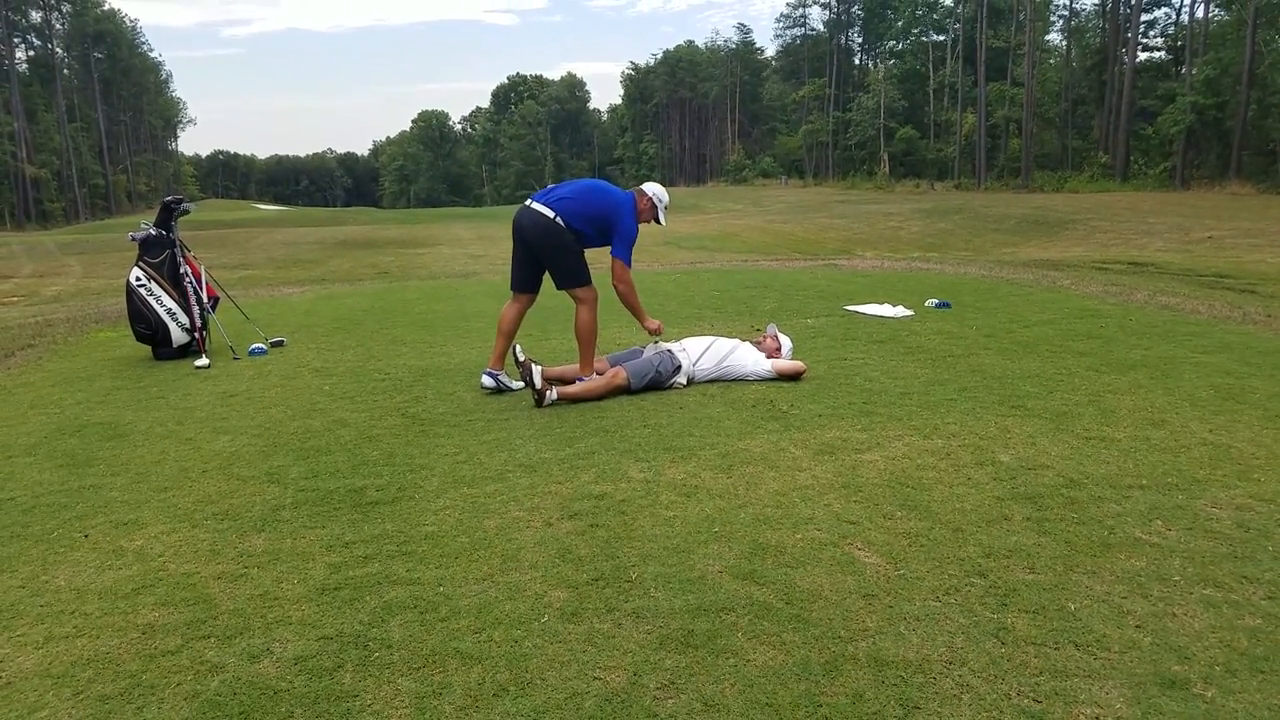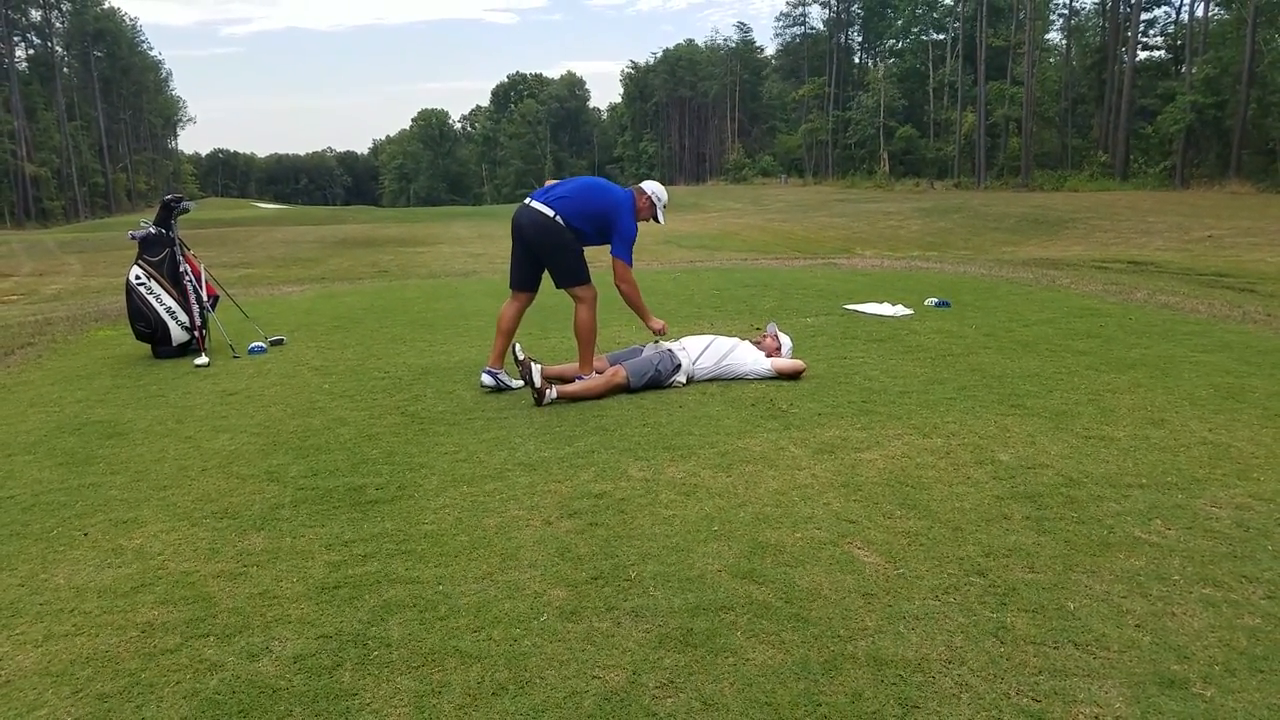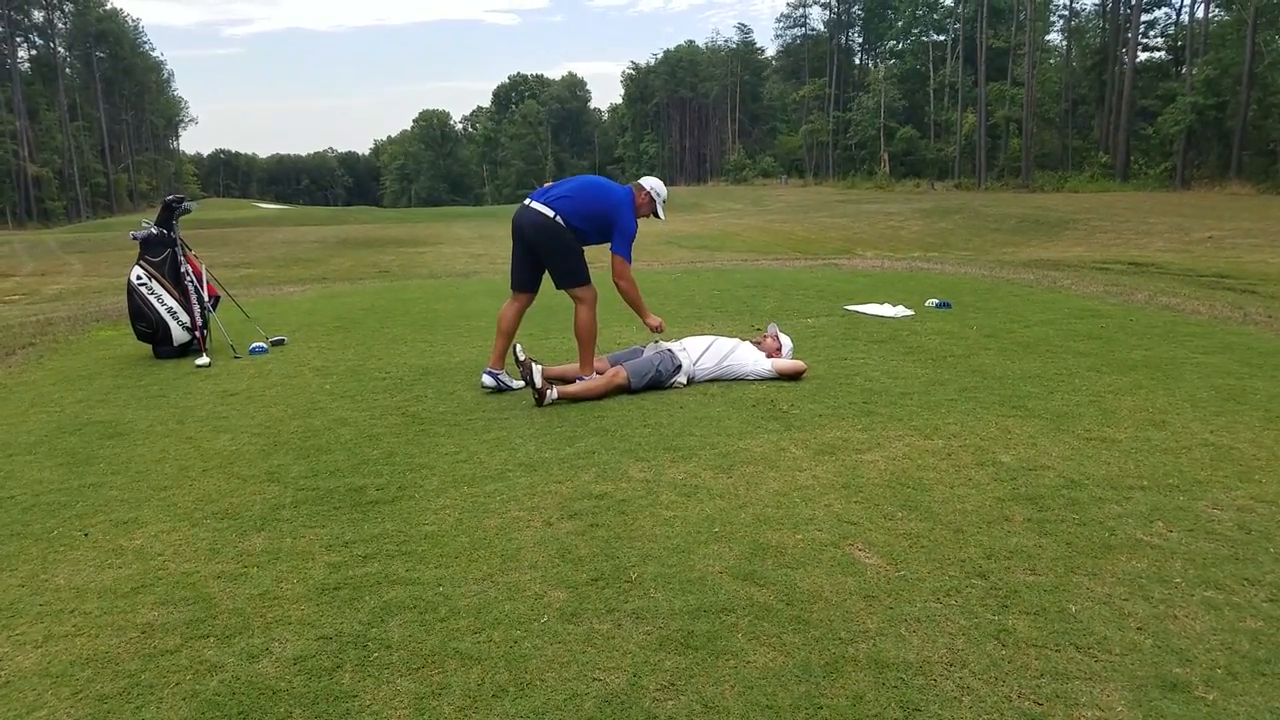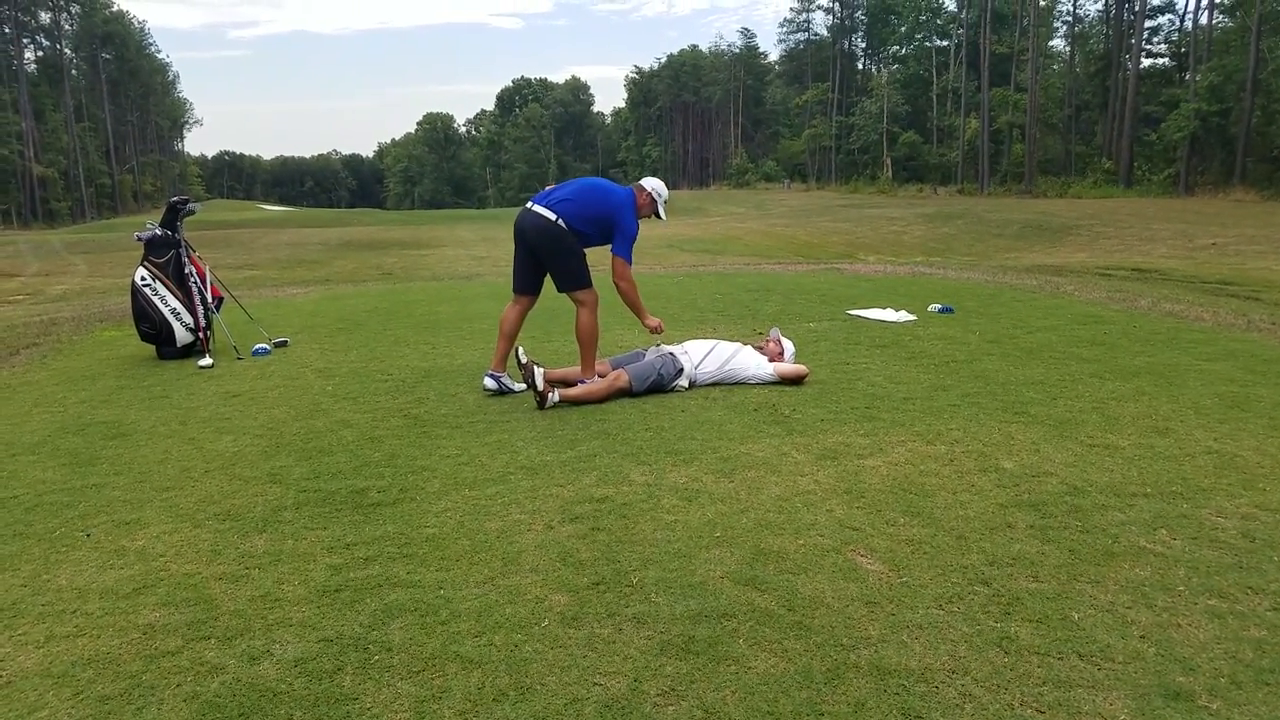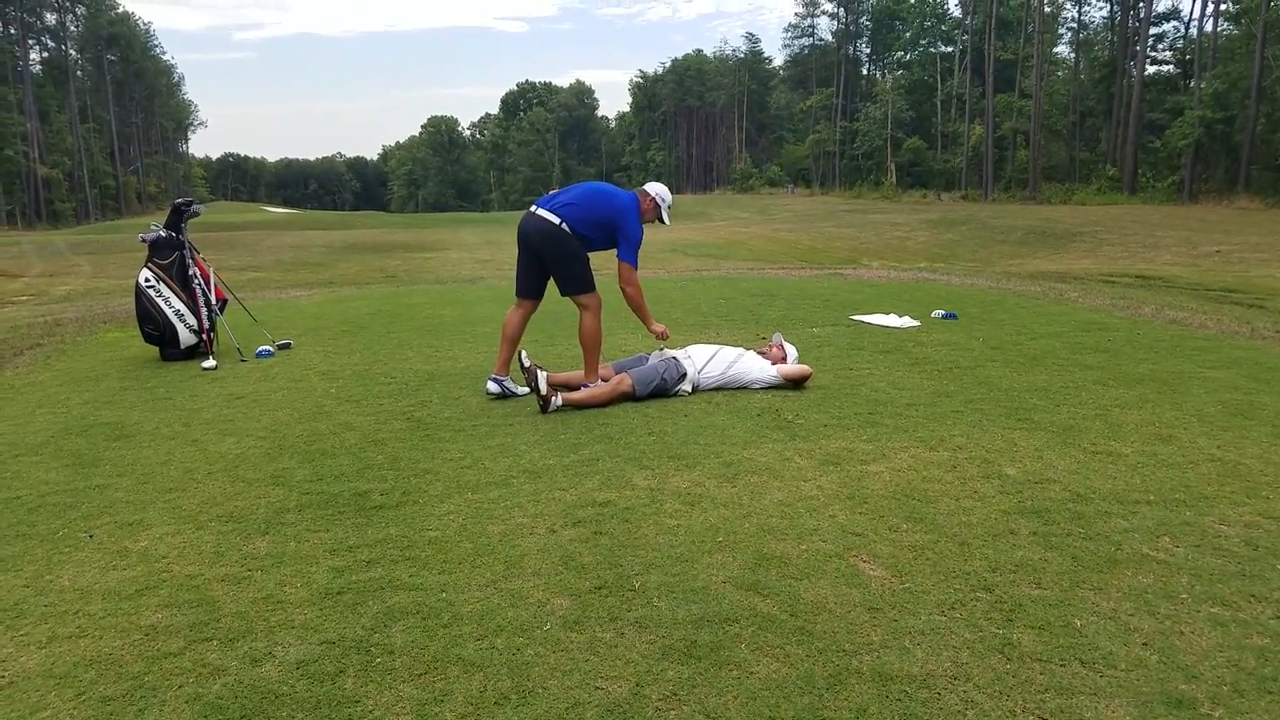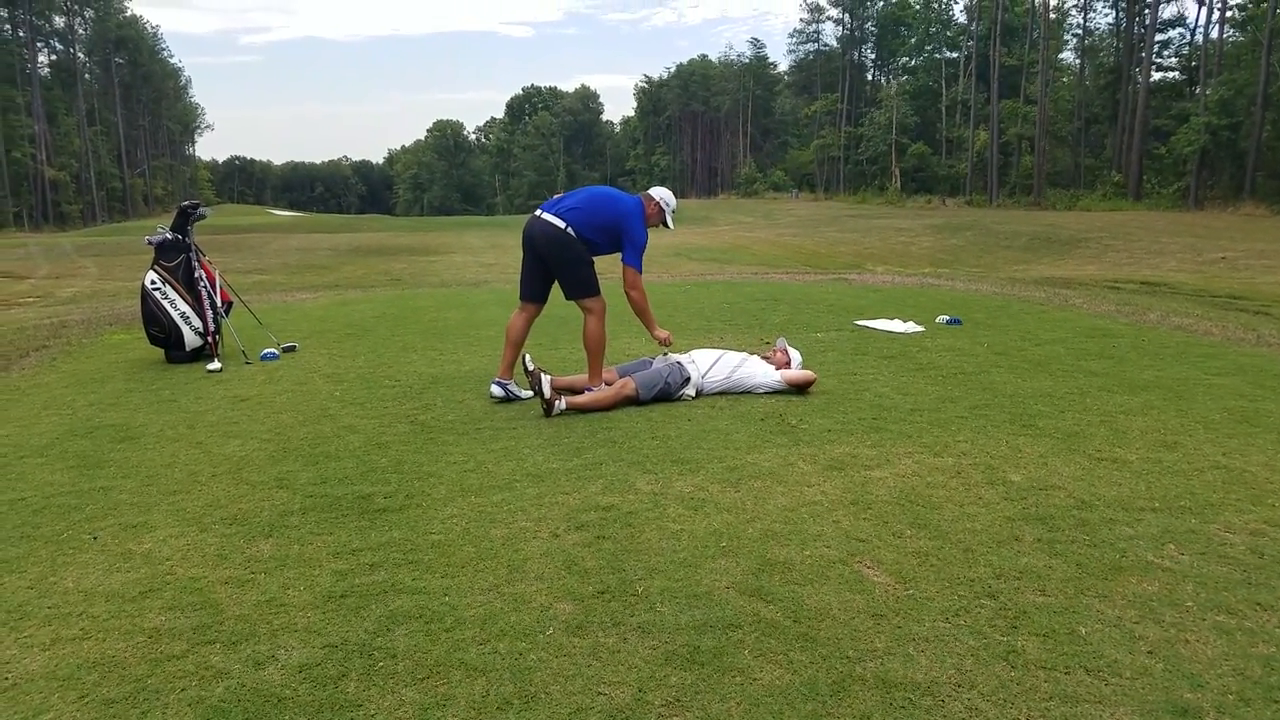
dt=0.2s
person 1, frame 1
left shoulder: (756, 363)
right shoulder: (742, 347)
left elbow: (799, 367)
left wrist: (784, 371)
left hip: (677, 365)
right hip: (669, 349)
left knee: (615, 378)
right knee: (599, 365)
left ankle: (550, 394)
right ankle: (539, 372)
person 1, frame 2
left shoulder: (757, 362)
right shoulder: (742, 345)
left elbow: (799, 365)
left wrist: (785, 370)
left hip: (677, 364)
right hip: (670, 348)
left knee: (615, 377)
right knee: (599, 363)
left ankle: (550, 392)
right ankle: (539, 370)
person 1, frame 3
left shoulder: (757, 363)
right shoulder: (742, 347)
left elbow: (800, 366)
left wrist: (785, 372)
left hip: (678, 365)
right hip: (670, 349)
left knee: (615, 377)
right knee: (600, 364)
left ankle: (551, 393)
right ankle: (540, 371)
person 1, frame 4
left shoulder: (759, 367)
right shoulder: (745, 351)
left elbow: (802, 371)
left wrist: (787, 379)
left hip: (680, 368)
right hip: (671, 352)
left knee: (617, 381)
right knee: (601, 367)
left ankle: (552, 395)
right ankle: (541, 374)
person 1, frame 5
left shoulder: (762, 371)
right shoulder: (747, 355)
left elbow: (805, 370)
left wrist: (792, 383)
left hip: (682, 372)
right hip: (674, 356)
left knee: (619, 385)
right knee: (604, 371)
left ankle: (556, 399)
right ankle: (544, 378)
person 1, frame 6
left shoulder: (766, 376)
right shoulder: (752, 360)
left elbow: (809, 376)
left wrist: (795, 386)
left hip: (687, 377)
right hip: (678, 360)
left knee: (623, 388)
right knee: (608, 375)
left ankle: (559, 403)
right ankle: (548, 381)
person 2, frame 1
left shoulder: (609, 194)
right shoulder: (625, 215)
left elbow: (553, 189)
right elbow: (620, 281)
right wrist: (645, 319)
left hip: (525, 216)
right hip: (548, 226)
left knee: (521, 300)
right knee: (586, 298)
left ankle: (494, 372)
right ankle: (585, 377)
person 2, frame 2
left shoulder: (607, 191)
right shoulder: (624, 213)
left elbow: (550, 184)
right elbow: (623, 281)
right wrist: (649, 319)
left hip: (524, 214)
right hip: (547, 225)
left knee: (520, 298)
right knee: (585, 297)
left ankle: (493, 370)
right ankle: (585, 376)
person 2, frame 3
left shoulder: (606, 189)
right shoulder: (624, 210)
left elbow: (548, 186)
right elbow: (621, 278)
right wrist: (647, 316)
left hip: (524, 215)
right hip: (548, 225)
left knee: (520, 298)
right knee: (585, 298)
left ankle: (494, 371)
right ankle: (586, 376)
person 2, frame 4
left shoulder: (607, 191)
right shoulder: (625, 211)
left elbow: (550, 190)
right elbow: (621, 279)
right wrist: (645, 317)
left hip: (526, 218)
right hip: (550, 228)
left knee: (522, 301)
right knee: (586, 301)
left ankle: (496, 374)
right ankle: (588, 380)
person 2, frame 5
left shoulder: (611, 196)
right shoulder: (629, 216)
left elbow: (554, 194)
right elbow: (628, 284)
right wrist: (651, 324)
left hip: (530, 221)
right hip: (554, 231)
left knee: (524, 305)
right knee: (590, 305)
left ankle: (499, 377)
right ankle: (591, 384)
person 2, frame 6
left shoulder: (617, 200)
right shoulder: (634, 220)
left elbow: (559, 198)
right elbow: (632, 288)
right wrist: (655, 329)
left hip: (535, 225)
right hip: (559, 236)
left knee: (528, 309)
right knee: (594, 309)
left ankle: (503, 381)
right ankle: (595, 388)
